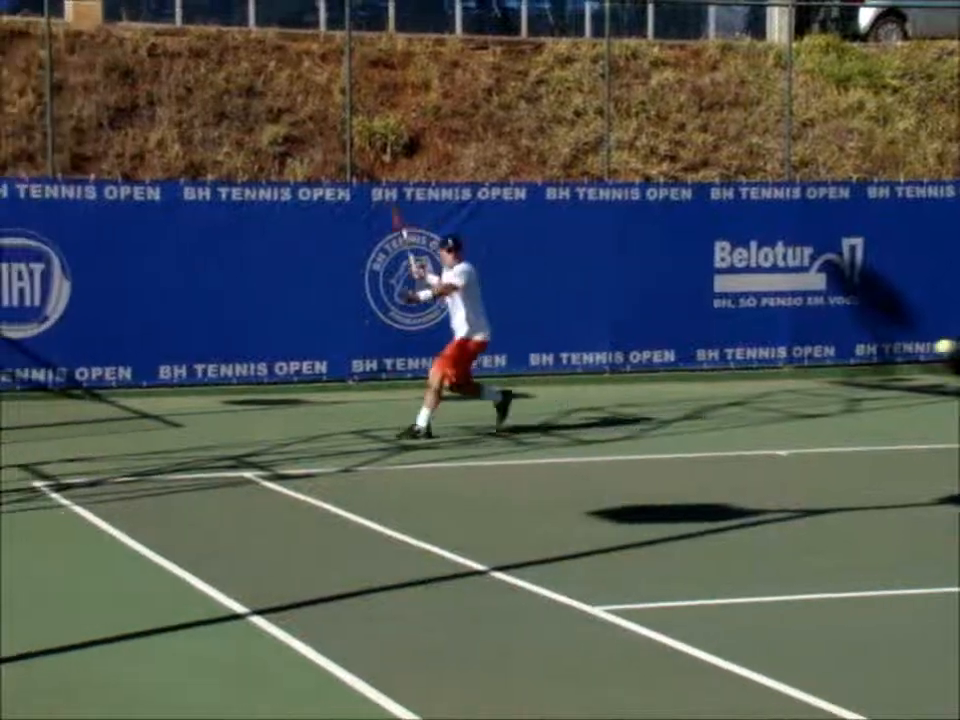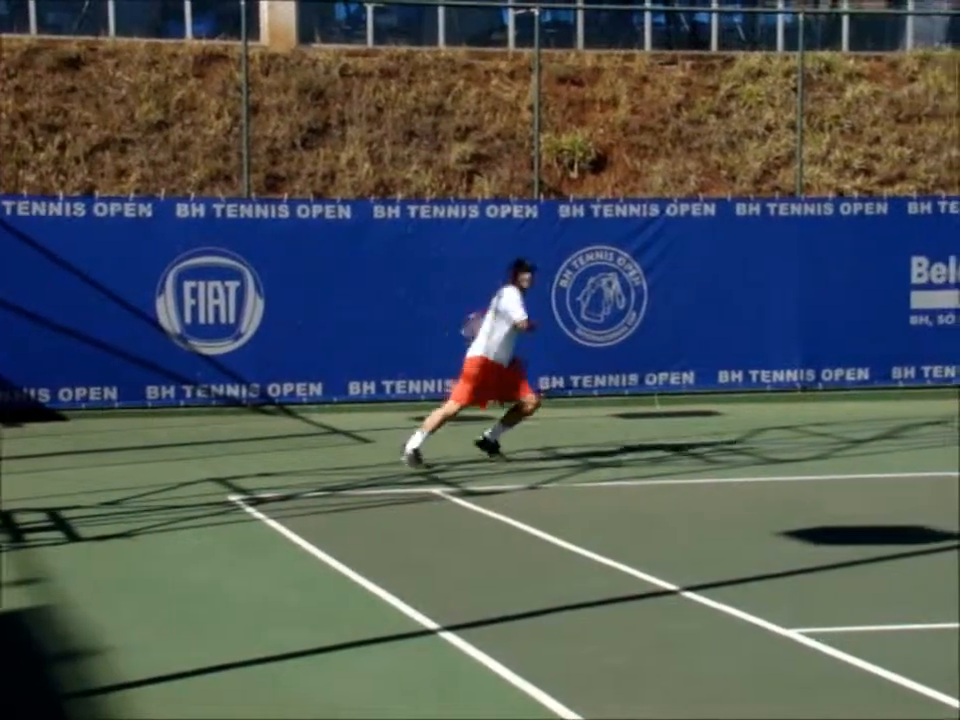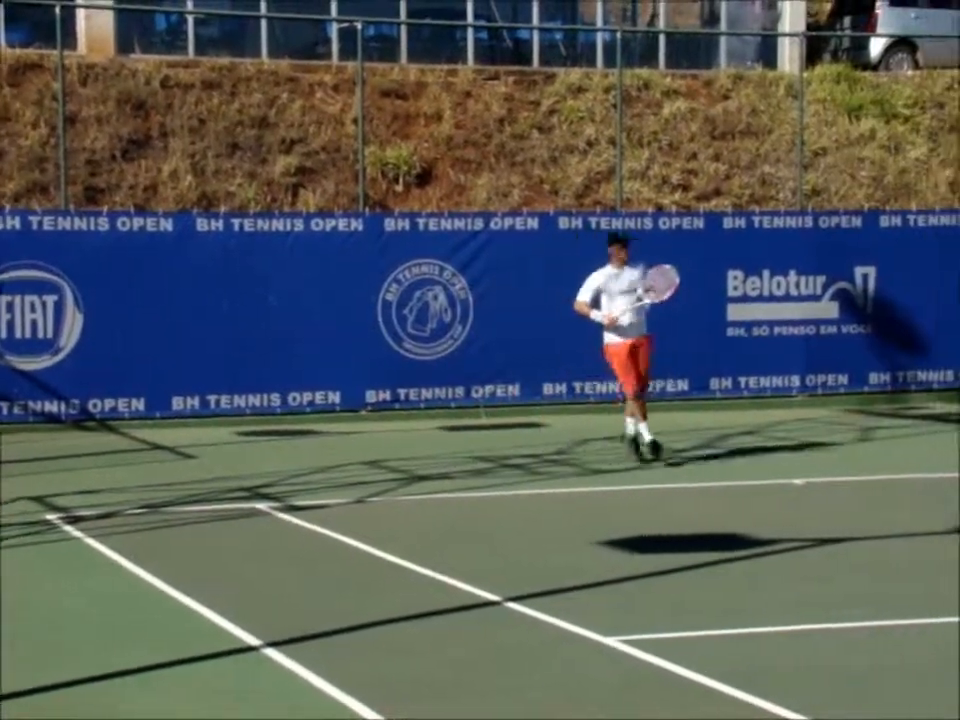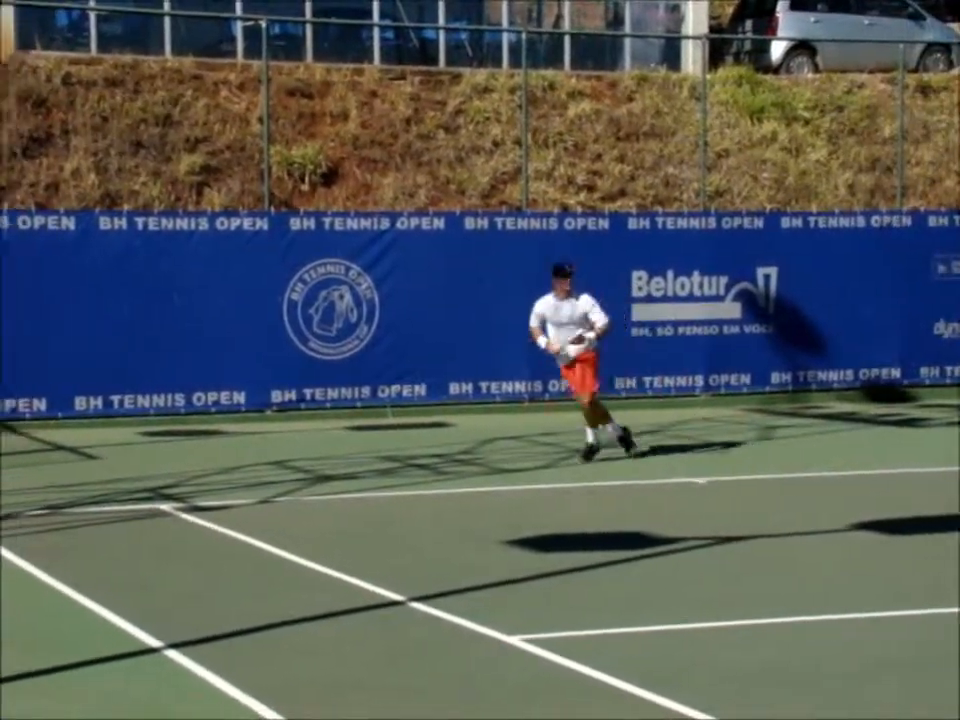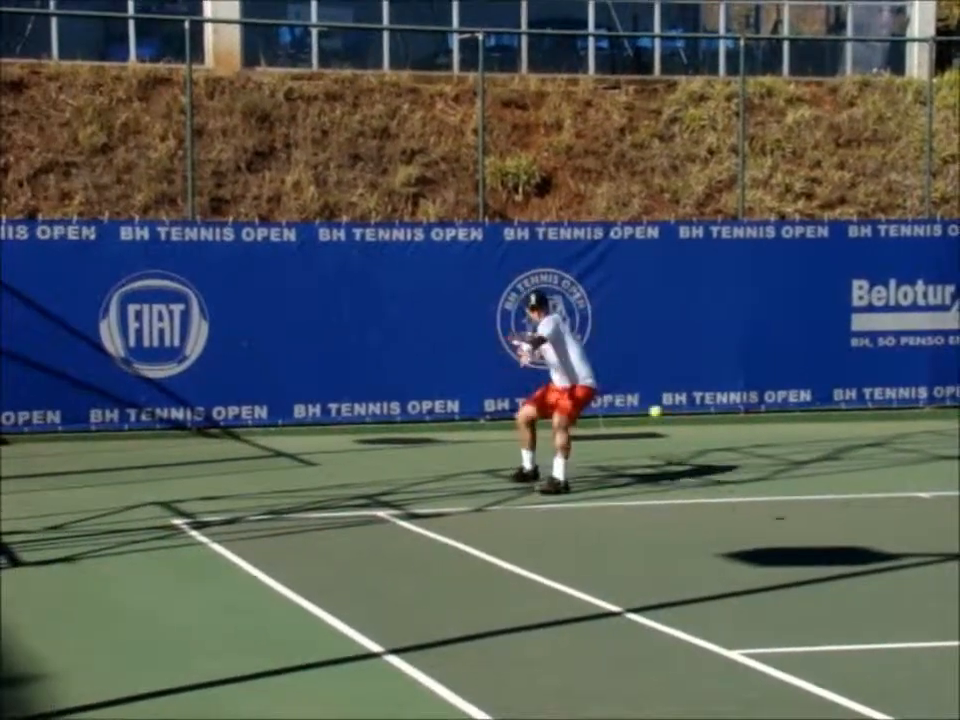
dt=1s
person 1, frame 1
left shoulder: (464, 269)
right shoulder: (448, 270)
left elbow: (449, 287)
right elbow: (440, 285)
left wrist: (421, 295)
right wrist: (426, 276)
left hip: (473, 336)
right hip: (465, 336)
left knee: (435, 376)
right knee: (456, 384)
left ankle: (421, 427)
right ankle: (500, 398)
person 1, frame 2
left shoulder: (514, 297)
right shoulder: (511, 294)
right elbow: (524, 325)
left wrist: (514, 358)
right wrist: (531, 324)
left hip: (502, 365)
right hip: (483, 361)
left knee: (531, 401)
right knee: (453, 407)
left ankle: (489, 439)
right ankle: (412, 448)
person 1, frame 3
left shoulder: (639, 270)
right shoulder: (599, 277)
right elbow: (579, 305)
right wrist: (600, 317)
left hip: (641, 338)
right hip: (616, 341)
left knee: (640, 389)
right knee: (633, 391)
left ankle: (632, 433)
right ankle: (648, 439)
person 1, frame 4
left shoulder: (585, 301)
right shoulder: (542, 304)
left elbow: (603, 326)
right elbow: (534, 328)
left wrist: (589, 337)
right wrist: (545, 343)
left hip: (585, 355)
right hip: (565, 360)
left knee: (586, 400)
right knee: (587, 402)
left ankle: (592, 442)
right ankle: (619, 433)
person 1, frame 5
left shoulder: (550, 322)
right shoulder: (545, 325)
left elbow: (540, 340)
left wrist: (527, 344)
right wrist: (529, 350)
left hip: (580, 386)
right hip: (558, 385)
left knee: (559, 422)
right knee: (523, 416)
left ankle: (559, 479)
right ankle: (529, 468)
